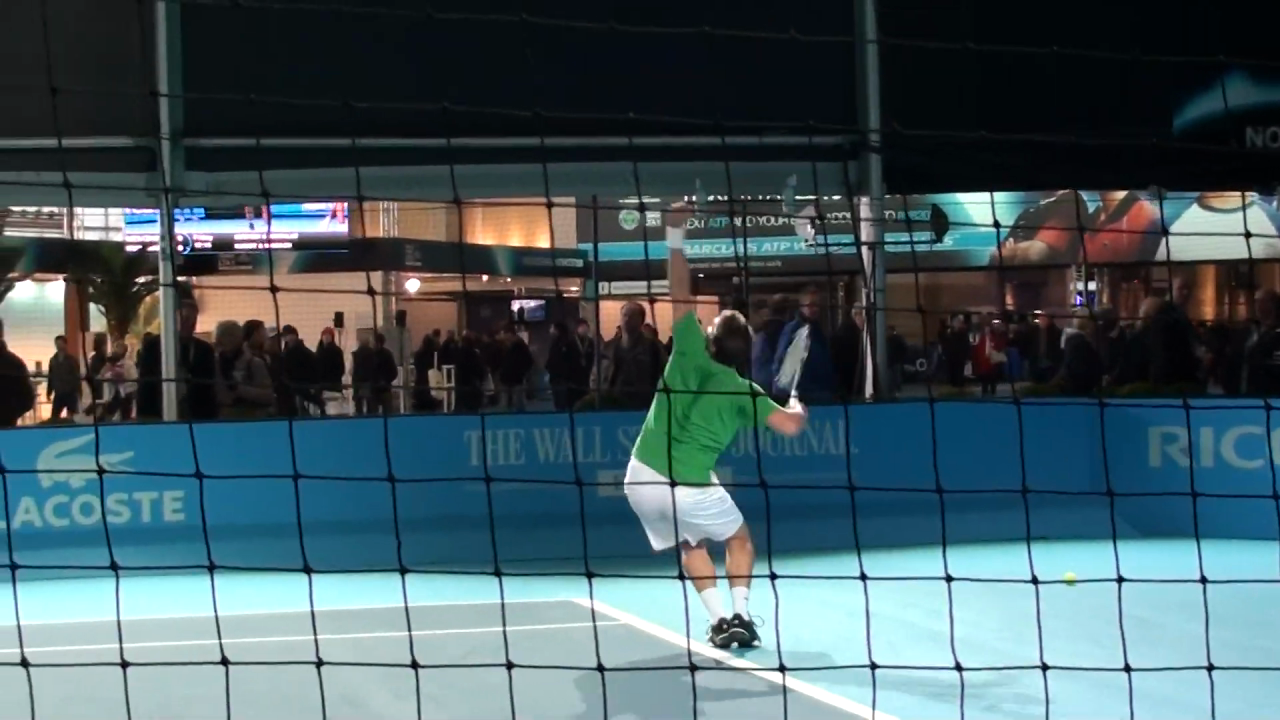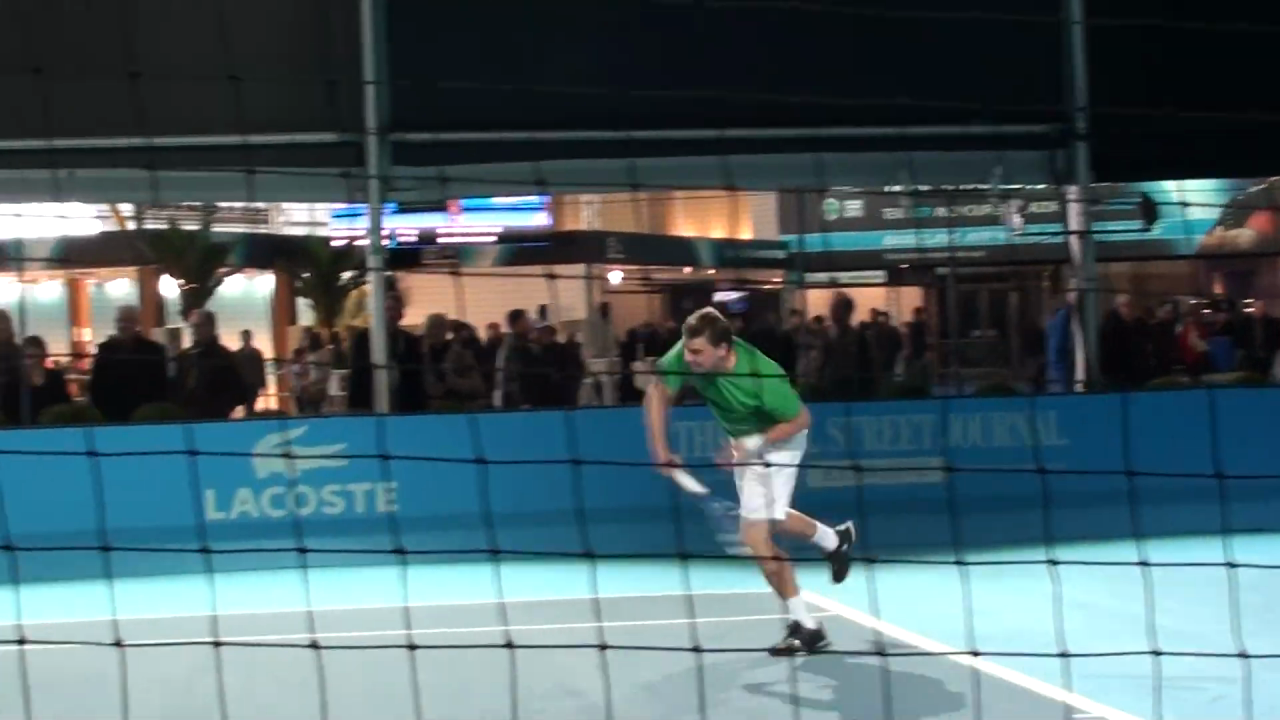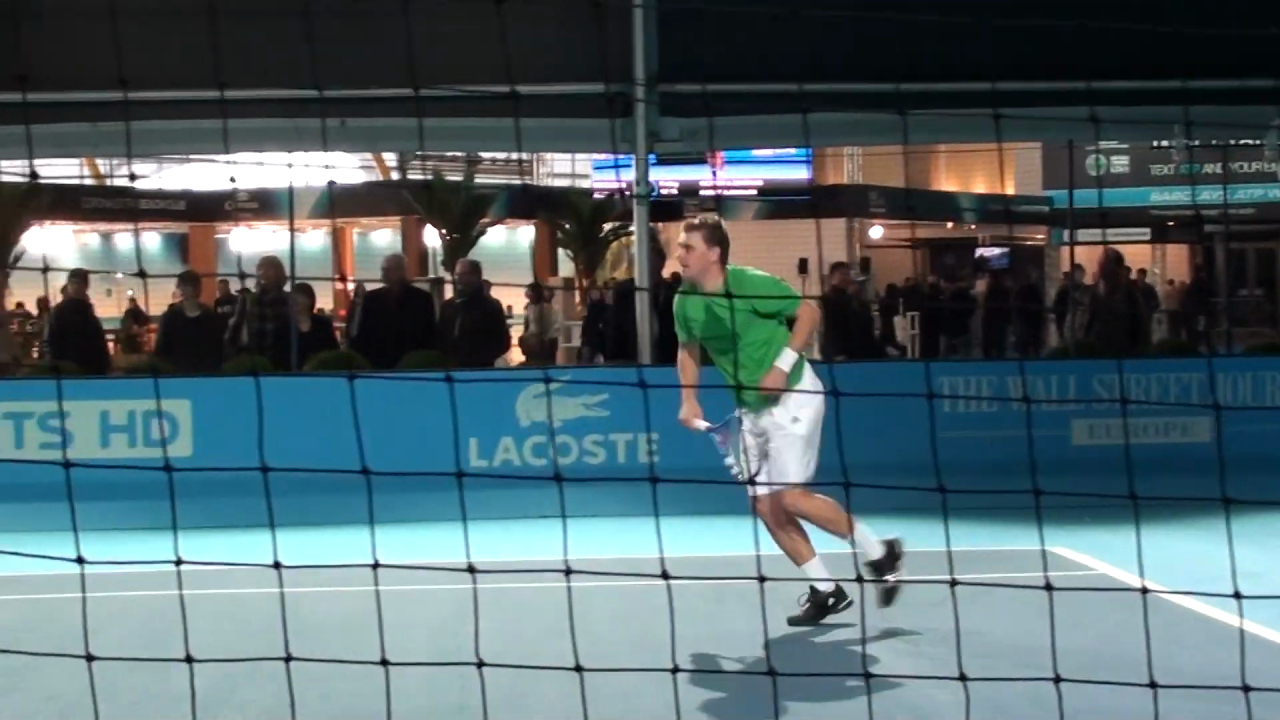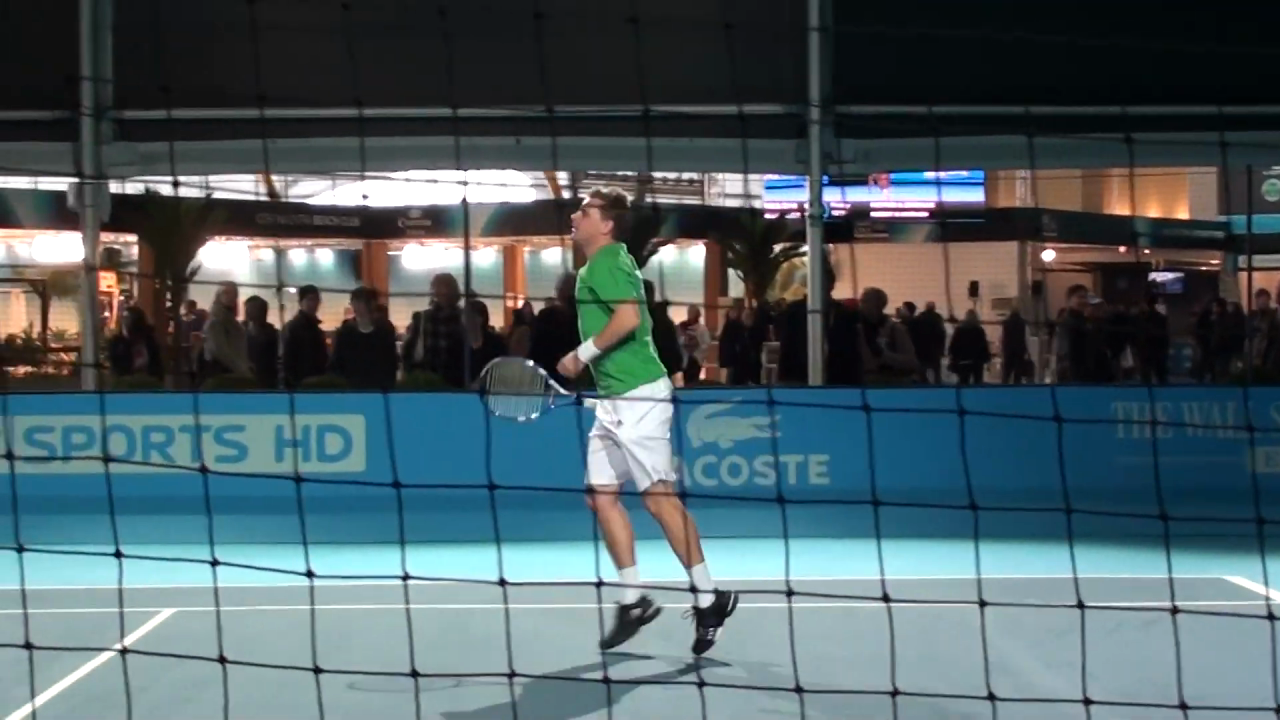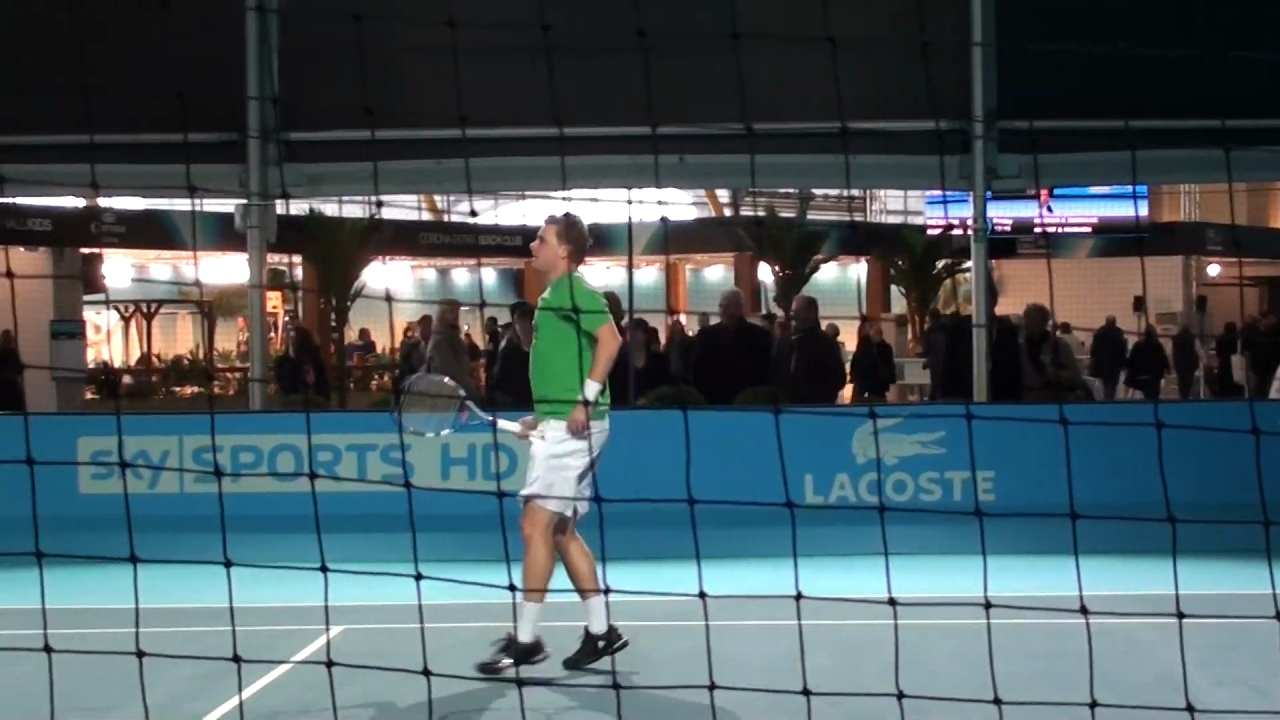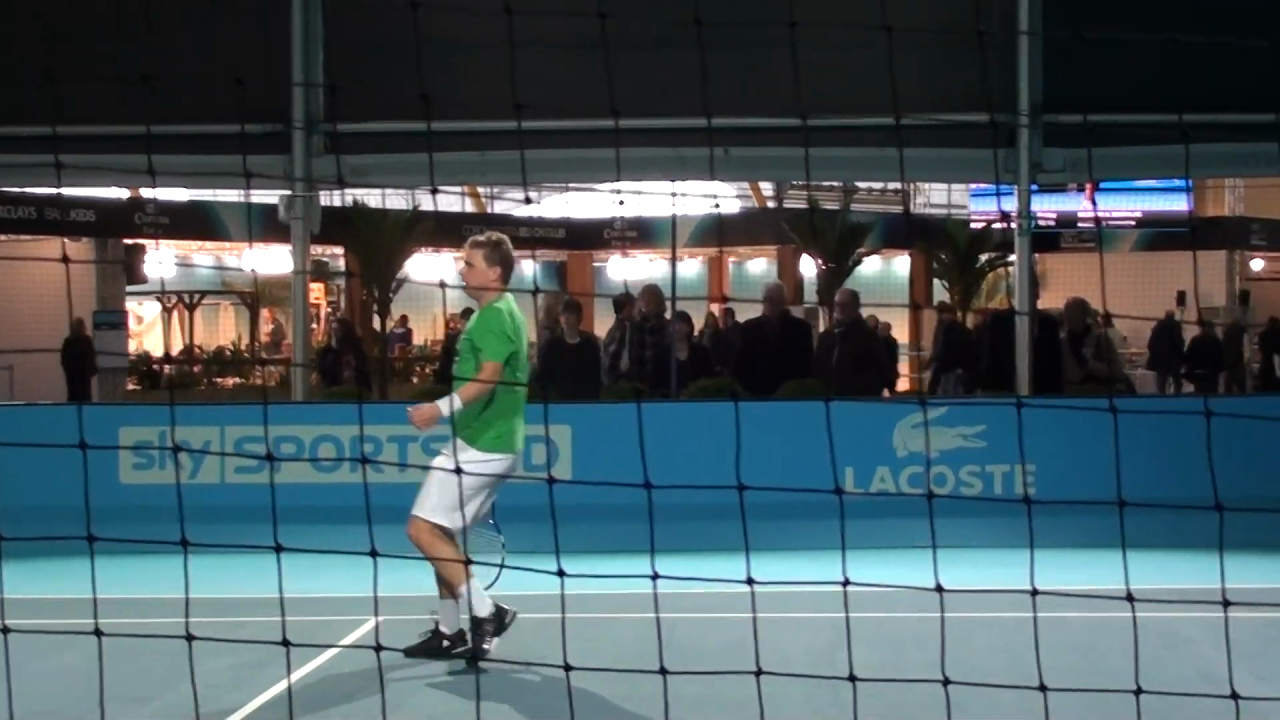
dt=0.5s
person 1, frame 1
left shoulder: (692, 356)
right shoulder: (743, 393)
left elbow: (678, 297)
right elbow: (791, 425)
left wrist: (675, 233)
right wrist: (796, 409)
left hip: (640, 481)
right hip: (689, 491)
left knee: (692, 546)
right knee: (735, 539)
left ankle: (719, 619)
right ankle: (740, 616)
person 1, frame 2
left shoulder: (759, 373)
right shoulder: (685, 354)
left elbow: (800, 419)
right elbow: (657, 395)
left wrist: (753, 445)
right wrist: (660, 448)
left hip: (777, 443)
right hip: (741, 440)
left knee: (754, 537)
right knee: (772, 520)
left ankle: (805, 625)
right ankle: (835, 540)
person 1, frame 3
left shoulder: (756, 285)
right shoulder: (685, 301)
left elbow: (809, 312)
right elbow: (688, 352)
left wrist: (782, 365)
right wrist: (688, 397)
left hip: (793, 397)
right hip: (755, 408)
left knee: (789, 497)
right knee: (768, 507)
left ankle: (879, 552)
right ankle: (826, 589)
person 1, frame 4
left shoulder: (605, 264)
right shoulder: (608, 264)
left elbow: (628, 318)
left wrist: (582, 354)
left hip: (636, 397)
right hip: (616, 400)
left knee: (660, 498)
right knee: (601, 497)
left ankle: (709, 598)
right ankle: (633, 599)
person 1, frame 5
left shoulder: (572, 289)
right shoulder: (556, 294)
left elbow: (610, 339)
left wrist: (587, 398)
right wrist: (538, 414)
left hip: (575, 428)
right hip: (559, 425)
left knee: (538, 522)
right knee: (561, 531)
left ankle: (527, 638)
right ankle: (601, 631)
person 1, frame 6
left shoulder: (492, 316)
right shoulder: (505, 312)
left elbow: (487, 377)
left wrist: (441, 409)
left hip: (479, 446)
right hip: (492, 443)
left knee: (421, 528)
right knee: (443, 533)
left ankle: (485, 611)
right ankle: (449, 633)
